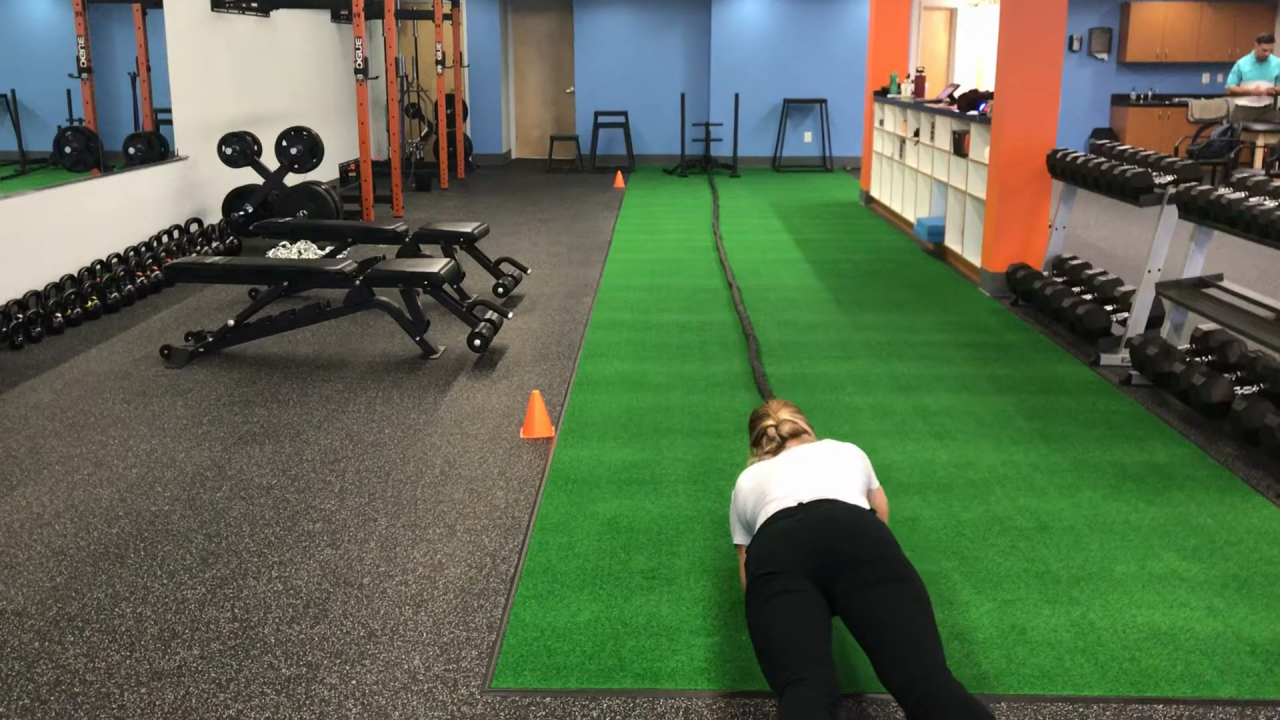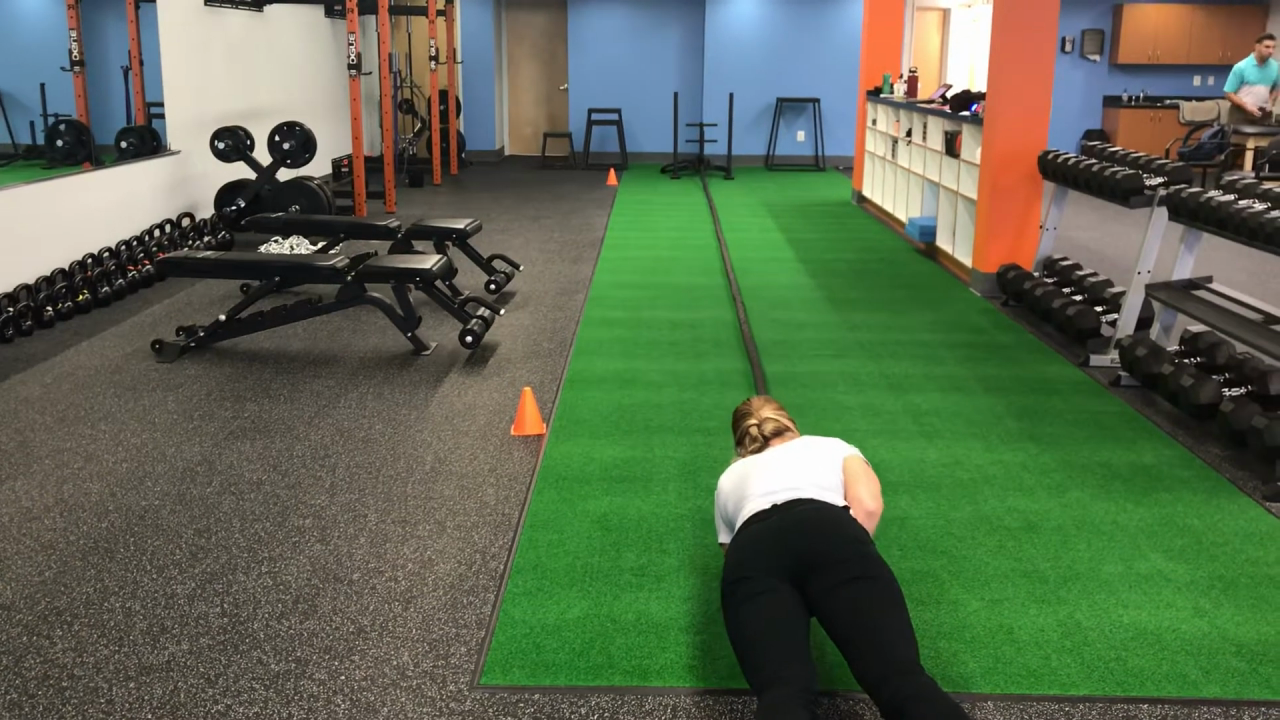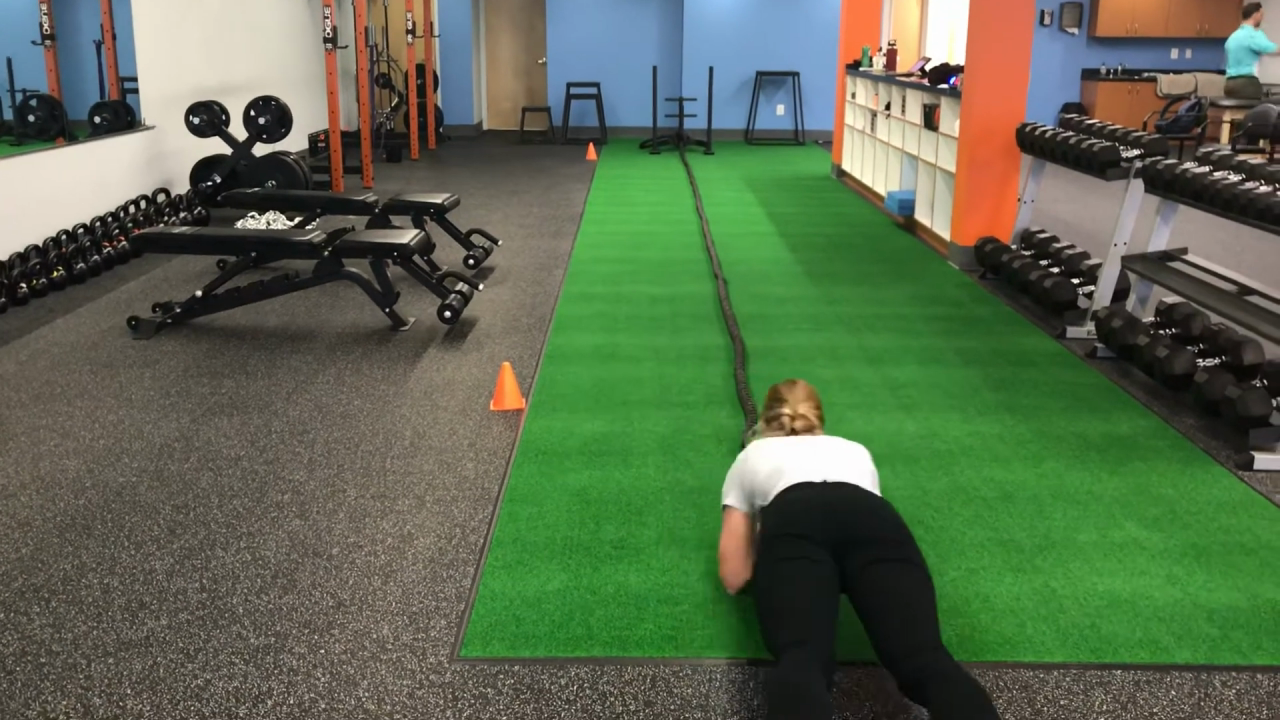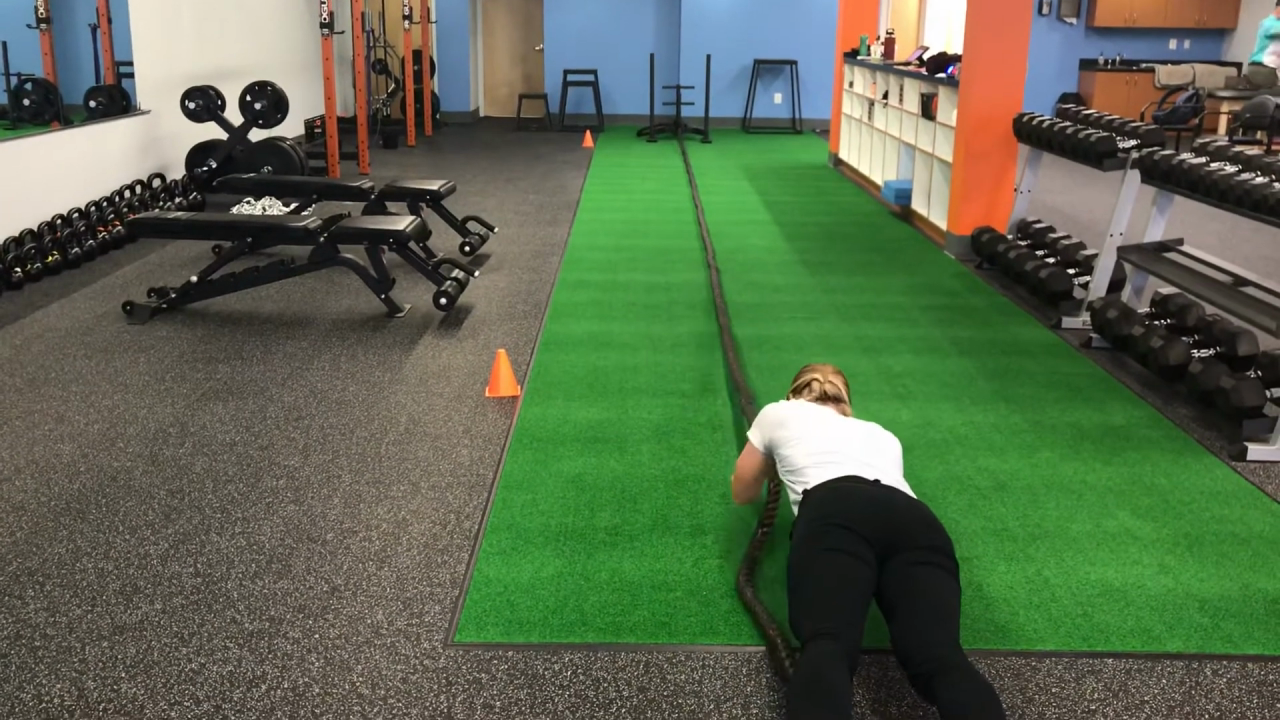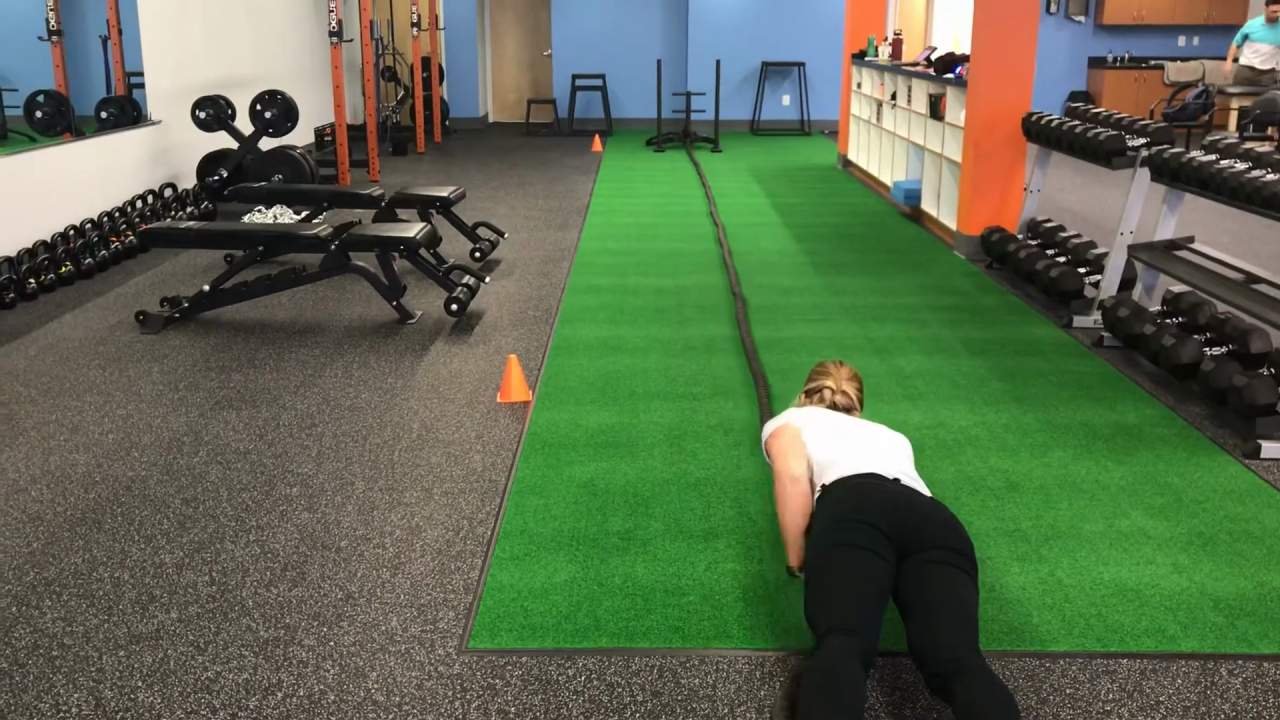
dt=1s
person 1, frame 1
left shoulder: (747, 480)
right shoulder: (846, 451)
left elbow: (748, 571)
left hip: (777, 553)
right hip: (855, 538)
right knee: (927, 680)
person 1, frame 2
left shoulder: (730, 478)
right shoulder: (833, 447)
right elbow: (868, 504)
left hip: (753, 554)
right hip: (831, 536)
left knee: (784, 694)
right knee: (903, 680)
person 1, frame 3
left shoulder: (750, 456)
right shoulder: (854, 449)
left elbow: (734, 577)
left hip: (795, 524)
right hip: (876, 521)
left knee: (802, 659)
right knee: (924, 658)
person 1, frame 4
left shoulder: (780, 413)
right shoulder: (883, 435)
left elbow: (742, 493)
left hip: (836, 519)
right hip: (916, 525)
left knee: (827, 647)
right knee: (939, 657)
person 1, frame 5
left shoulder: (788, 422)
right shoulder: (892, 435)
left elbow: (793, 475)
left wrist: (797, 562)
left hip: (854, 516)
right hip: (936, 524)
left knee: (842, 646)
right knee: (956, 658)
